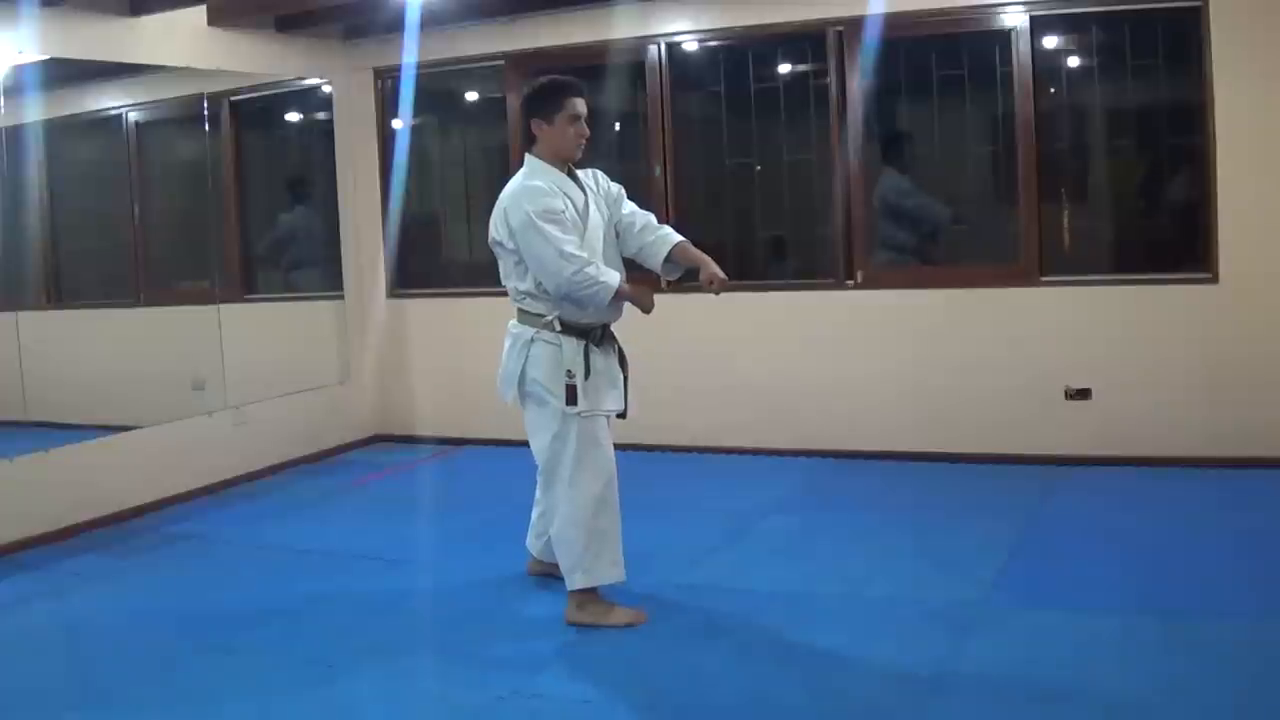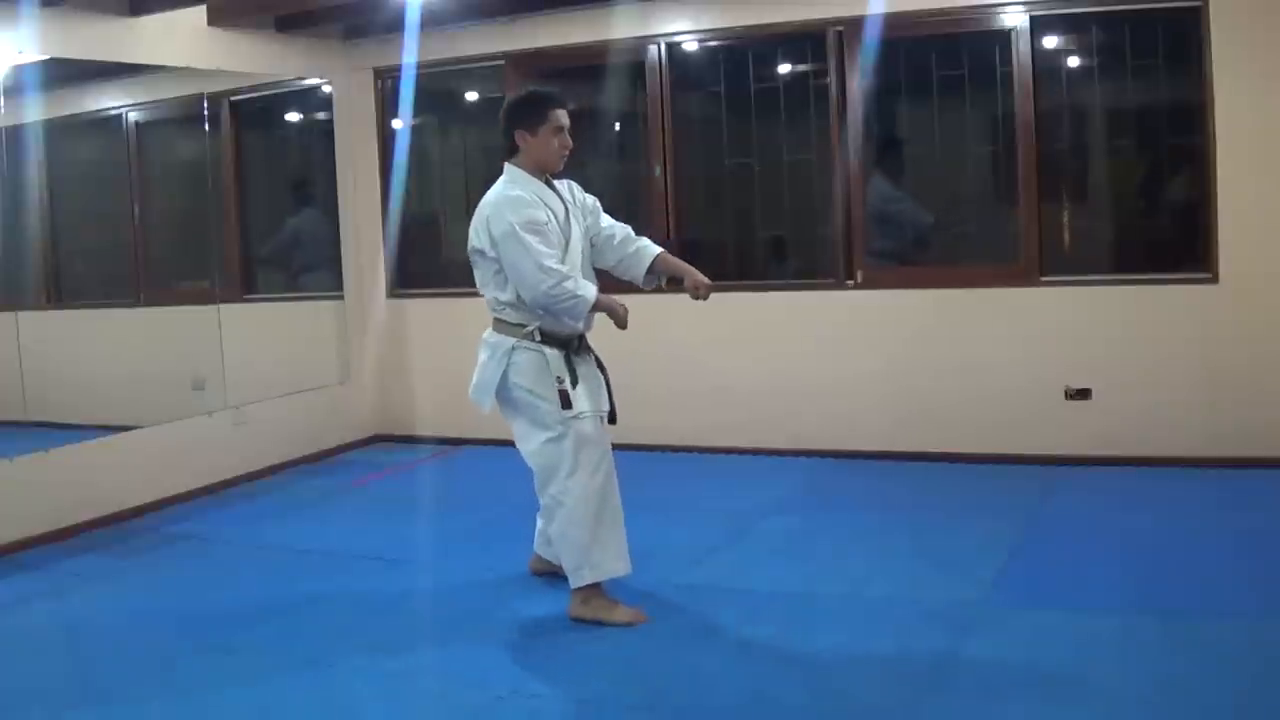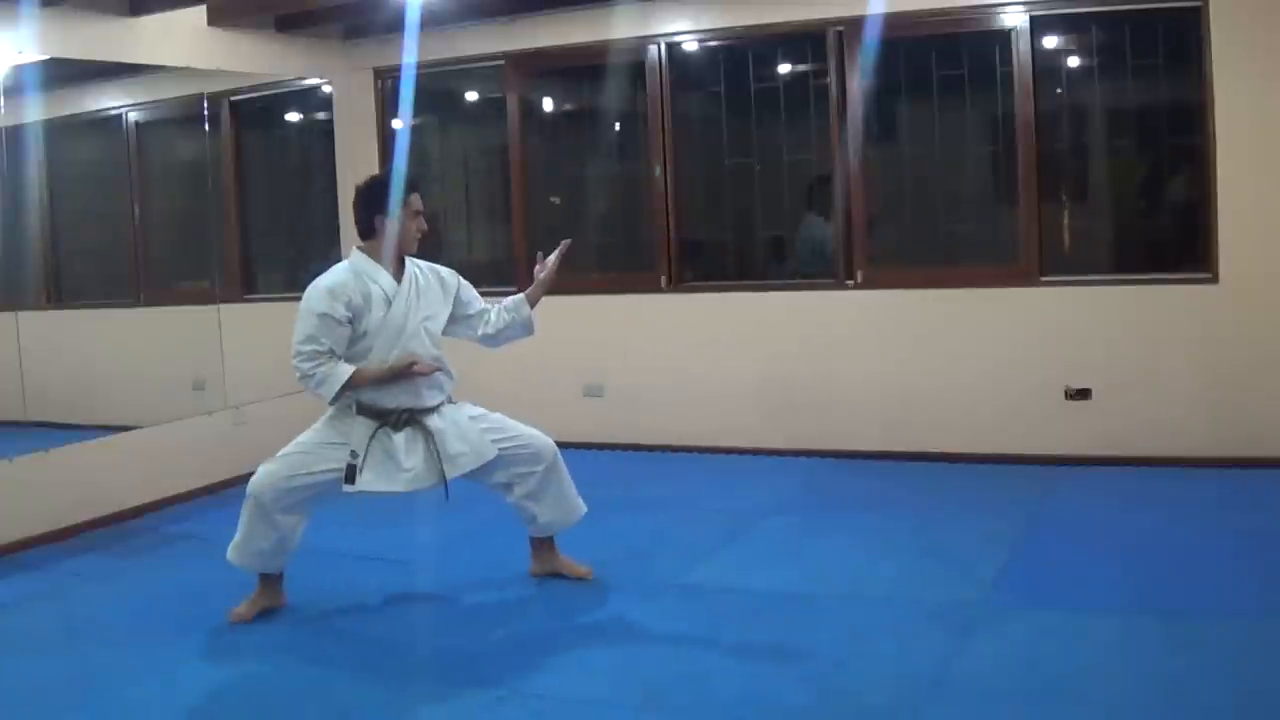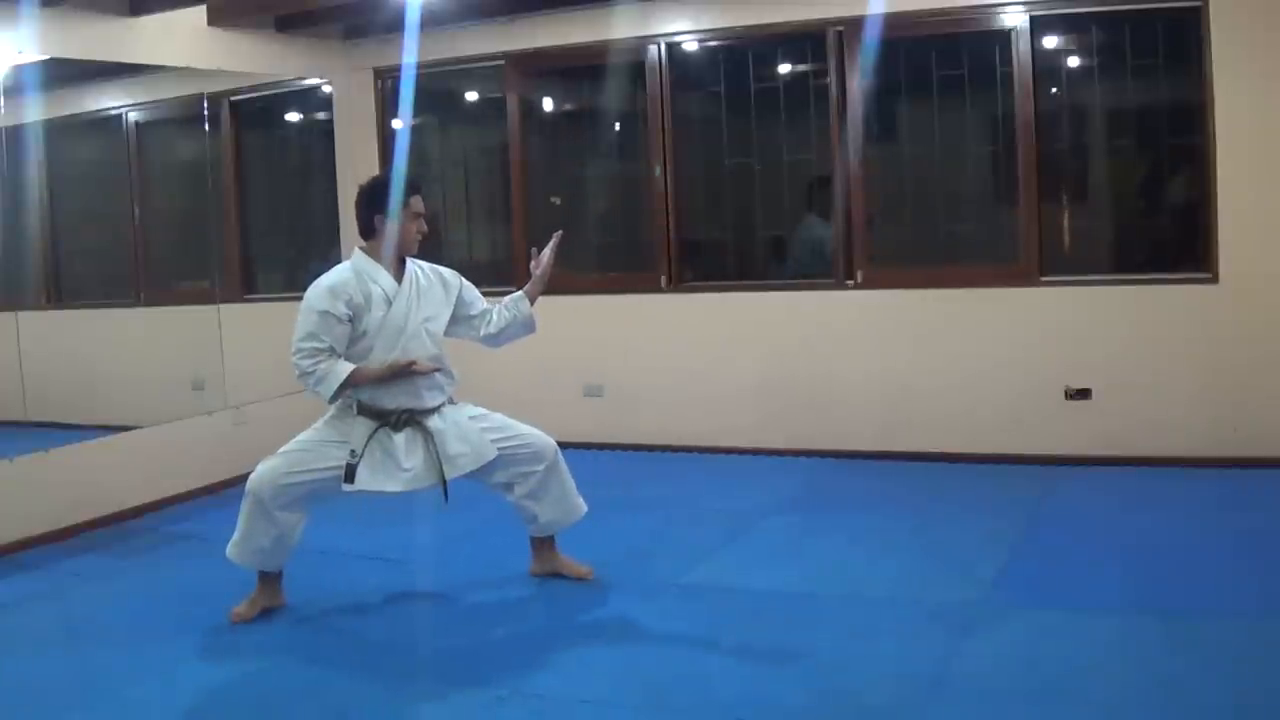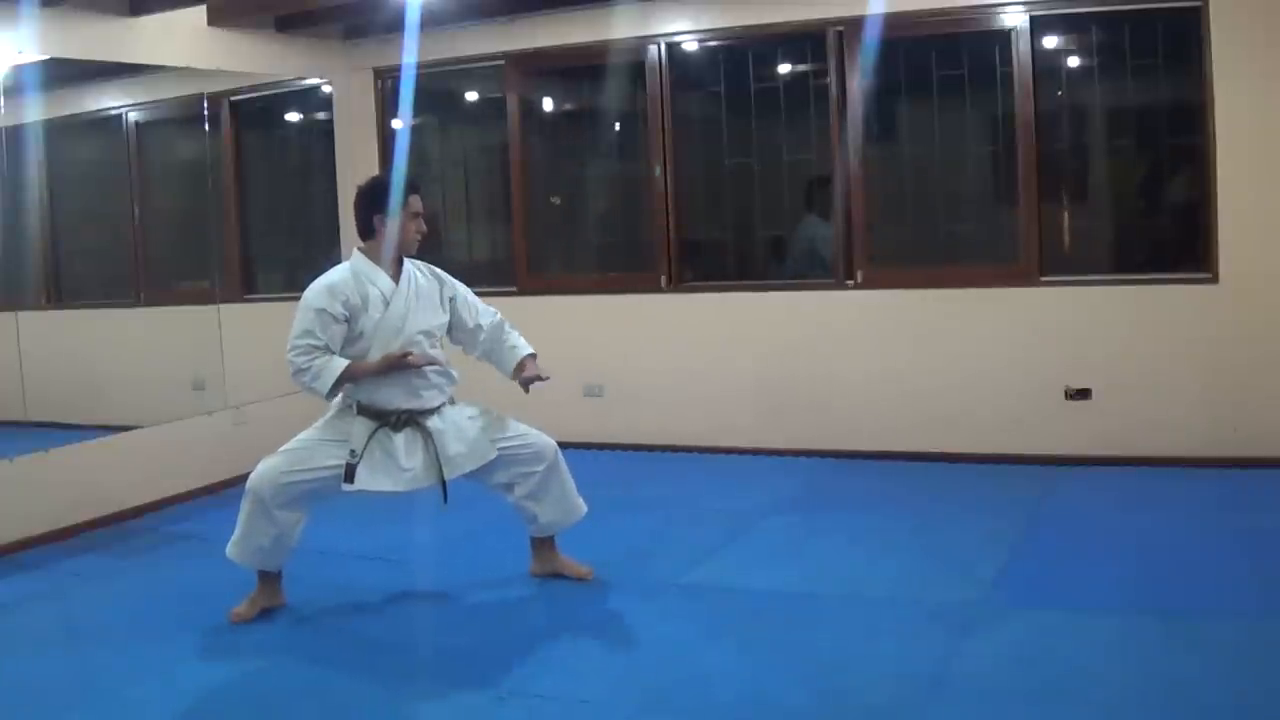
dt=1s
person 1, frame 1
left shoulder: (594, 184)
right shoulder: (527, 198)
left elbow: (642, 231)
right elbow: (571, 274)
left wrist: (701, 260)
right wrist: (633, 293)
left hip: (585, 347)
right hip: (553, 351)
left knee: (565, 462)
right knee: (584, 468)
left ankle: (544, 553)
right ankle: (585, 596)
person 1, frame 2
left shoulder: (567, 195)
right shoulder: (508, 205)
left elbow: (616, 243)
right elbow: (546, 286)
left wrist: (683, 269)
right wrist: (608, 305)
left hip: (561, 353)
right hip: (530, 358)
left knee: (567, 461)
right knee: (582, 463)
left ankle: (549, 553)
right ankle: (588, 592)
person 1, frame 3
left shoulder: (437, 280)
right shoulder: (334, 289)
left elbow: (490, 325)
right elbow: (312, 367)
left wrist: (539, 286)
right wrist: (385, 374)
left hip: (436, 418)
right hip: (360, 426)
left knee: (536, 452)
right knee: (271, 486)
left ankle: (544, 553)
right ankle: (269, 587)
person 1, frame 4
left shoulder: (438, 280)
right shoulder: (335, 288)
left elbow: (491, 325)
right elbow: (311, 364)
left wrist: (537, 284)
right wrist: (382, 374)
left hip: (438, 420)
right hip: (360, 427)
left knee: (538, 451)
right knee: (269, 483)
left ankle: (545, 553)
right ankle: (269, 586)
person 1, frame 5
left shoulder: (435, 282)
right shoulder: (333, 288)
left elbow: (488, 329)
right elbow: (305, 362)
left wrist: (524, 361)
right wrist: (377, 367)
left hip: (439, 420)
right hip: (360, 426)
left knee: (538, 452)
right knee: (270, 482)
left ankle: (545, 554)
right ankle: (268, 587)
